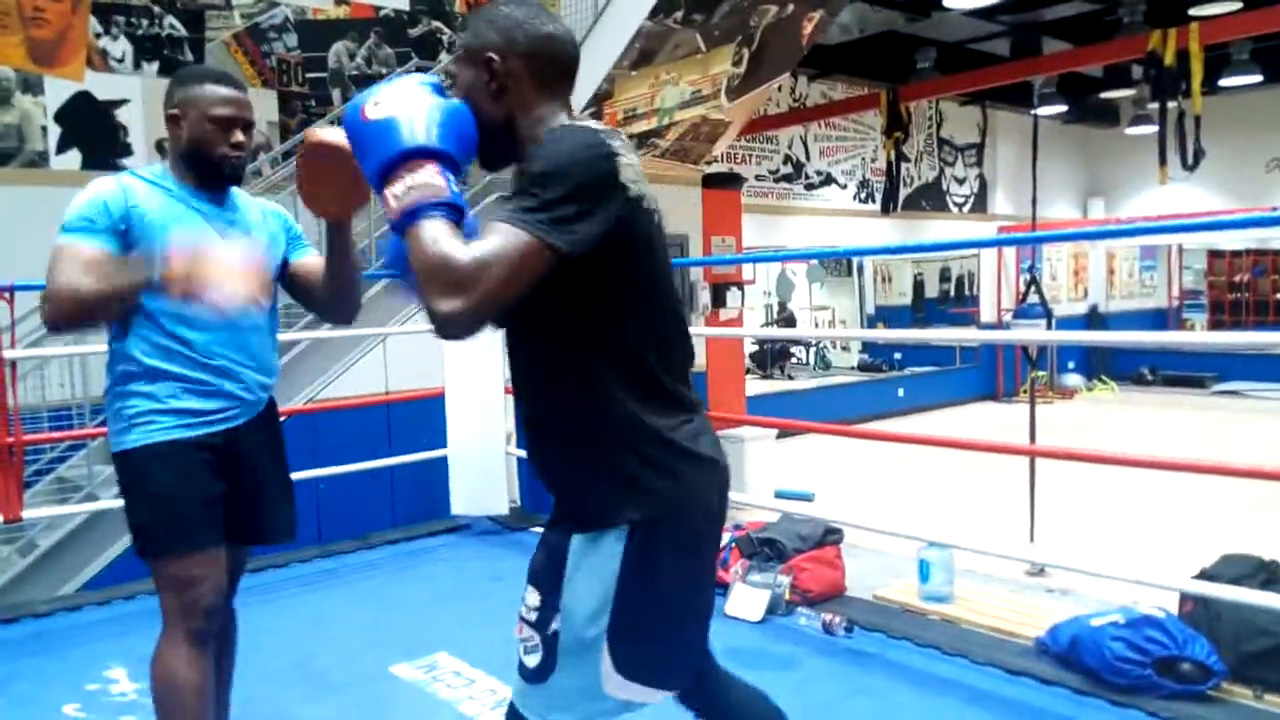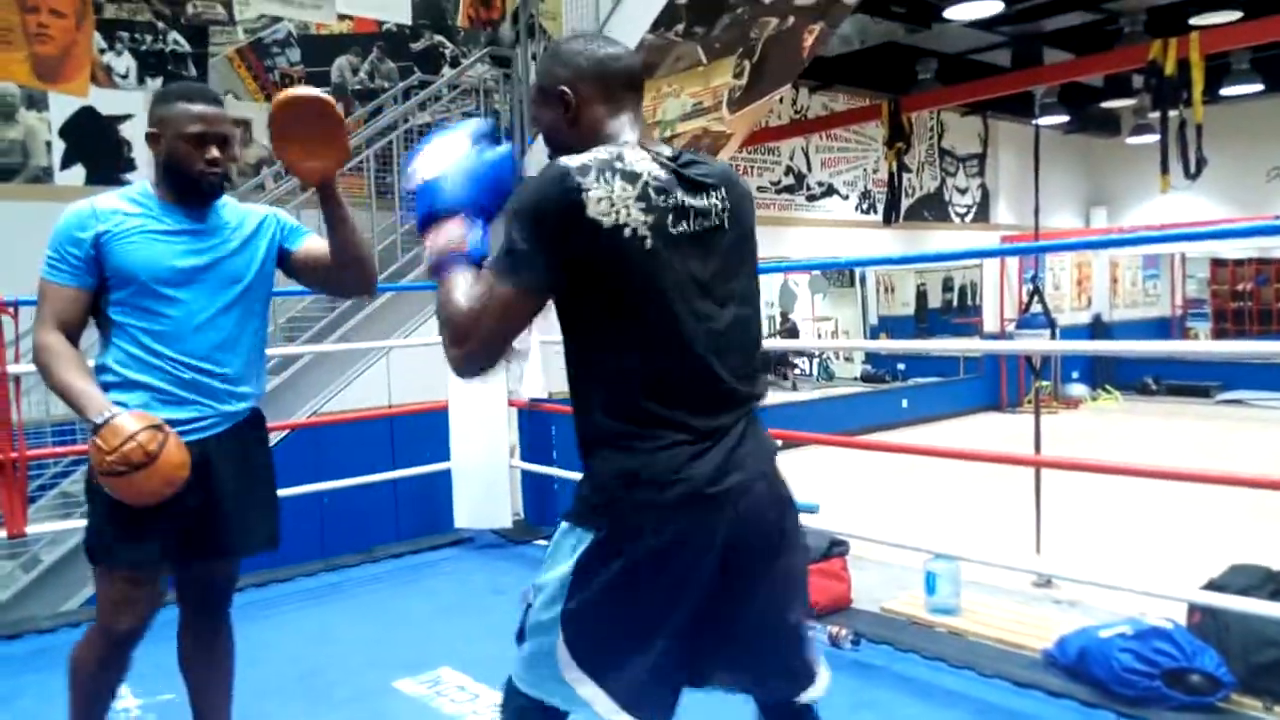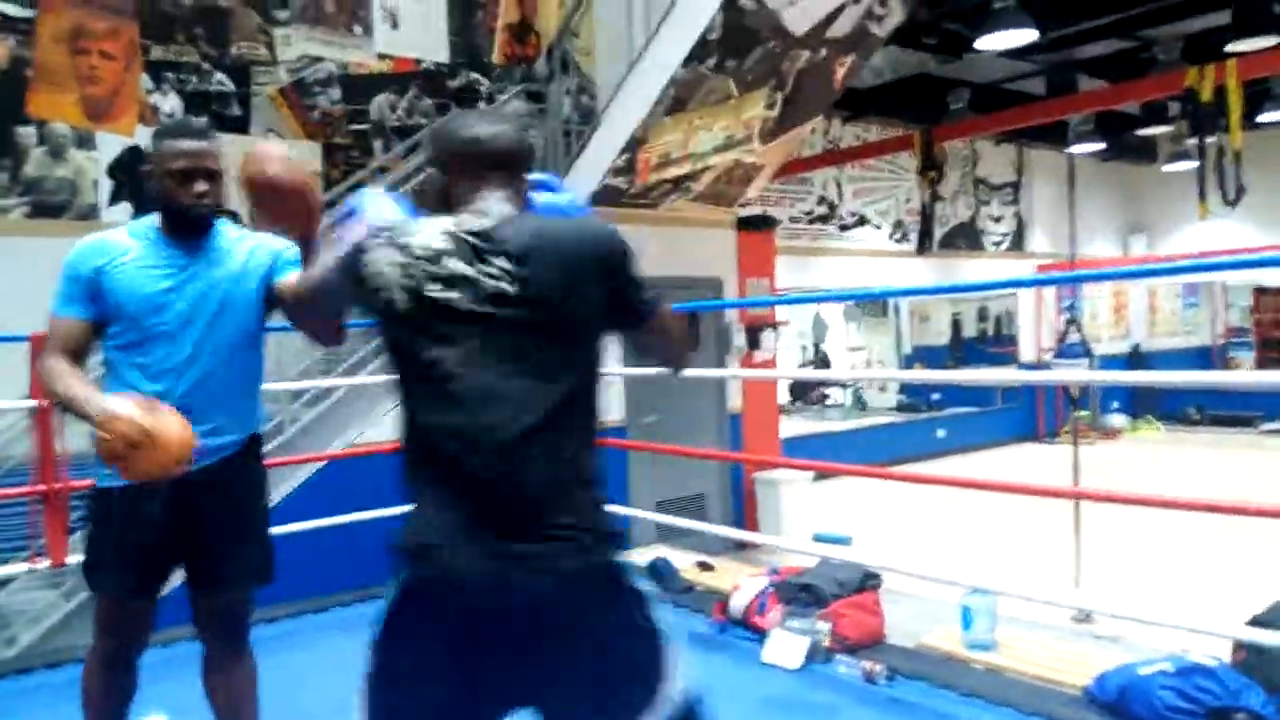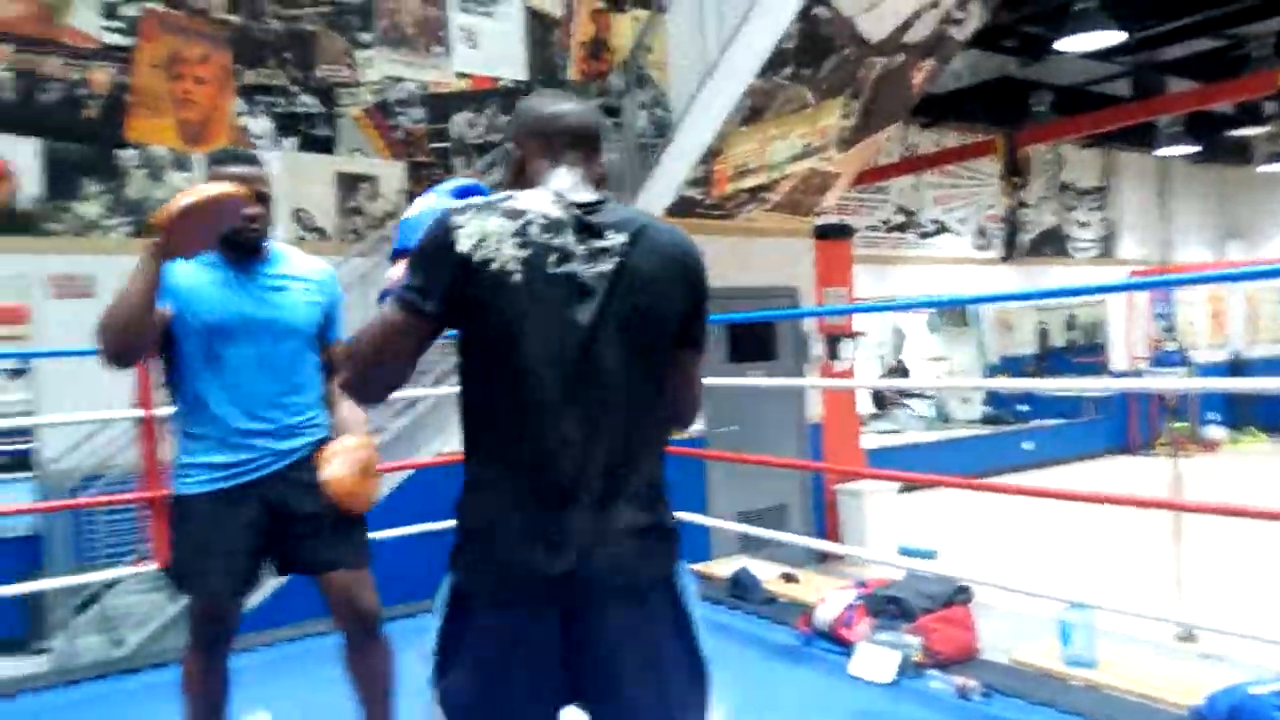
dt=0.4s
person 1, frame 1
left shoulder: (572, 159)
right shoulder: (602, 161)
left elbow: (457, 302)
left wrist: (413, 181)
left hip: (632, 496)
right hip: (680, 472)
person 1, frame 2
left shoulder: (563, 191)
right shoulder: (722, 184)
left elbow: (480, 339)
left wrist: (447, 234)
left hip: (648, 504)
right hip: (754, 492)
person 1, frame 3
left shoulder: (386, 256)
right shoulder: (589, 246)
left elbow: (315, 290)
right elbow: (673, 350)
left hip: (445, 572)
right hip: (570, 566)
person 1, frame 4
left shoulder: (466, 232)
right shoulder: (672, 251)
left elbow: (365, 379)
left wrist: (413, 272)
left hip: (505, 568)
right hip: (635, 564)
person 2, frame 1
left shoulder: (268, 219)
right shoulder: (116, 199)
left elbow: (339, 307)
right elbow: (61, 305)
left wrist: (338, 225)
right wrist: (155, 271)
left hip: (248, 426)
right hip: (163, 433)
left knee: (217, 596)
right knee: (192, 611)
person 2, frame 2
left shoulder: (262, 227)
right shoulder: (93, 221)
left elbow: (356, 279)
right elbow: (52, 335)
left wrist: (325, 186)
right wrist: (103, 414)
left hip: (233, 440)
left knee: (209, 604)
right knee: (123, 617)
person 2, frame 3
left shoulder: (263, 254)
right shoulder: (99, 256)
left elbow: (327, 329)
right elbow: (54, 363)
left wrist: (309, 236)
right wrist: (105, 410)
left hip: (228, 468)
right hip: (129, 474)
left knee: (227, 631)
right knee: (118, 640)
person 2, frame 4
left shoulder: (315, 275)
right shoulder: (177, 276)
left elbow: (339, 372)
right elbow: (118, 351)
left wrist: (351, 435)
right wrist: (155, 255)
left hip: (305, 465)
right hip: (213, 480)
left knee: (360, 606)
right knee: (211, 627)
